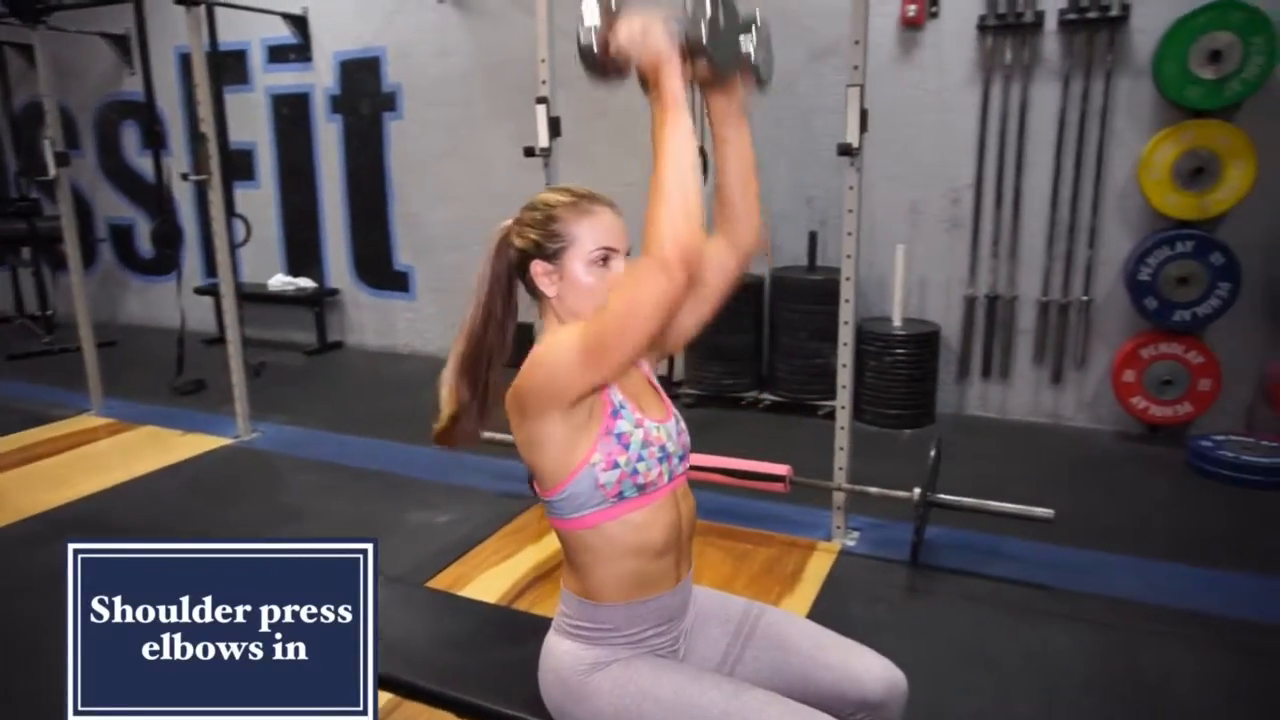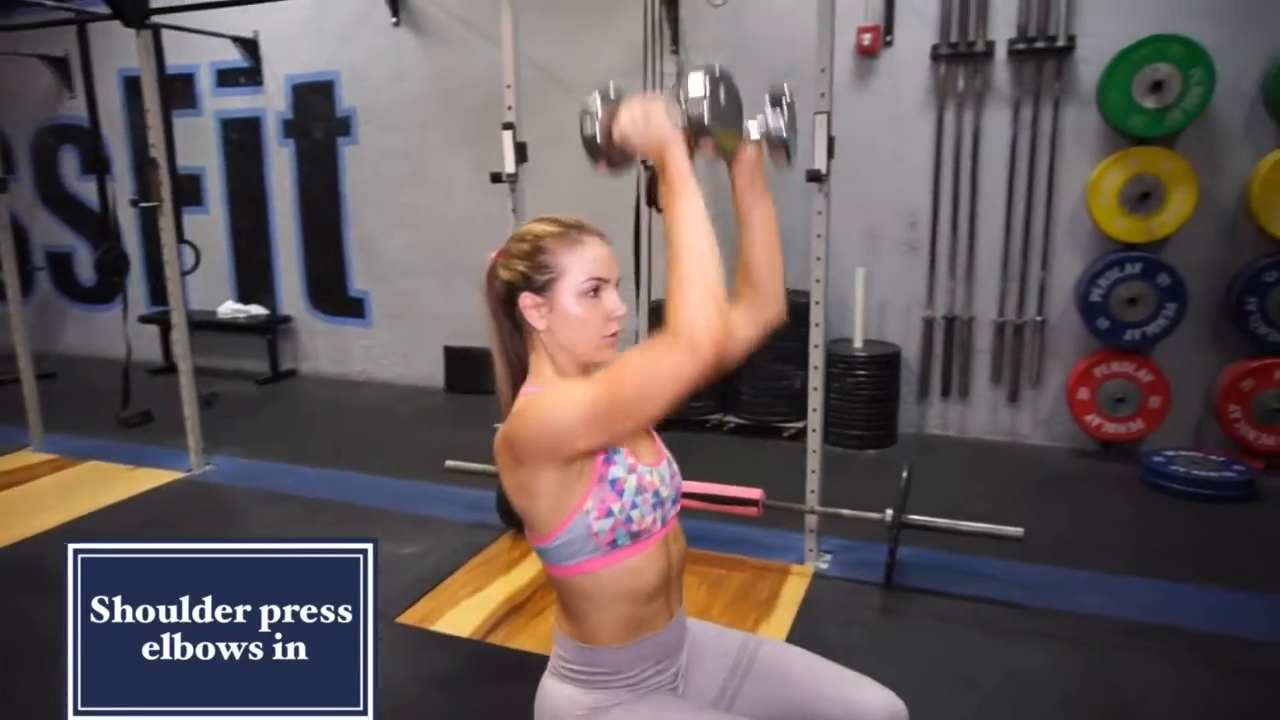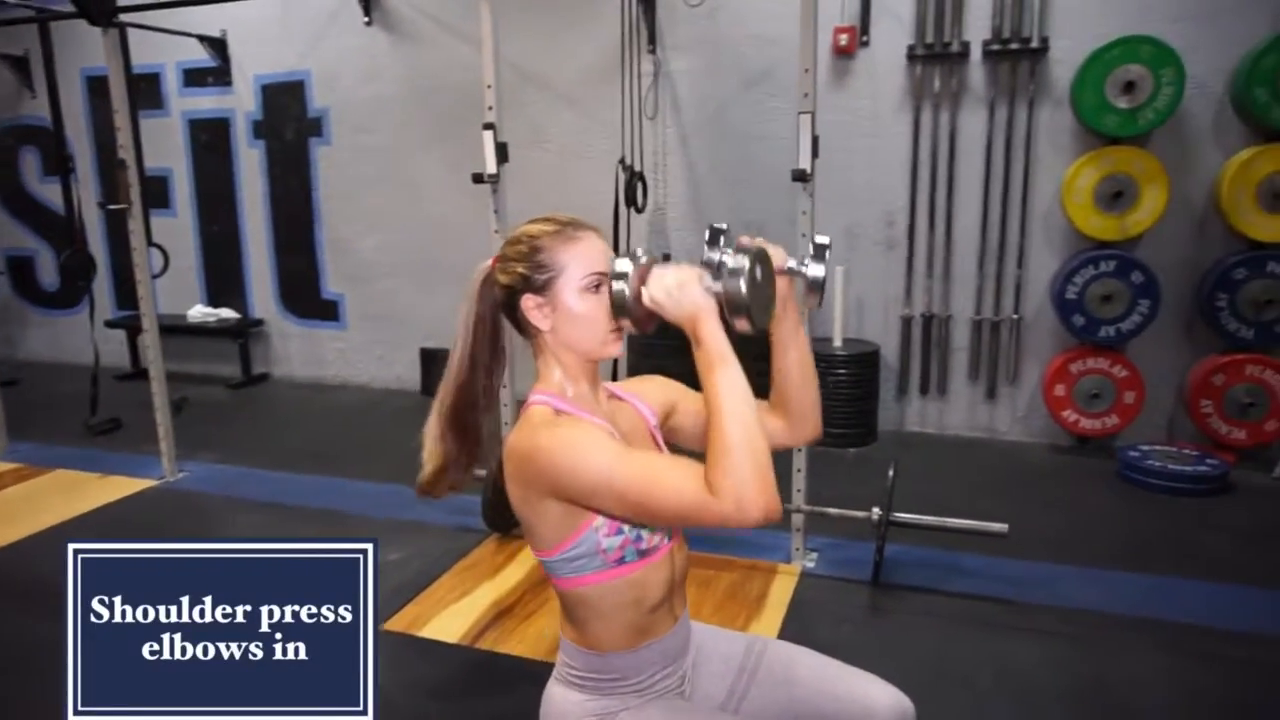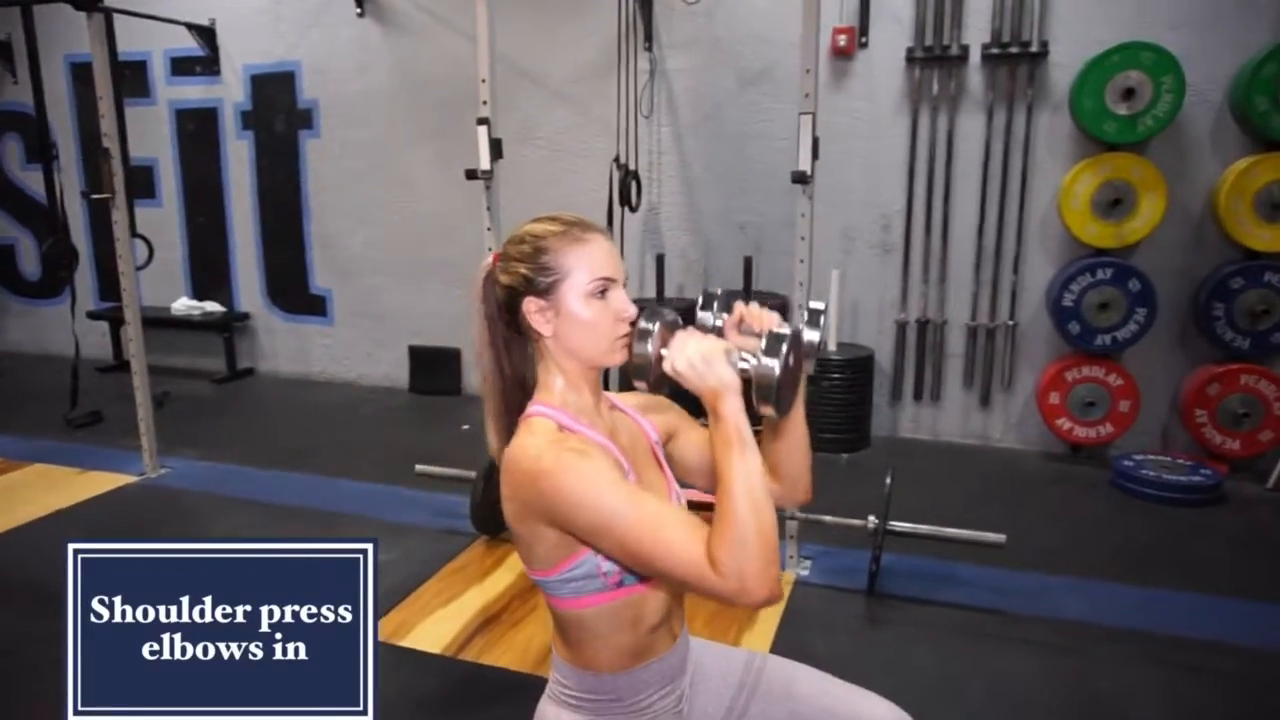
dt=0.4s
person 1, frame 1
left shoulder: (629, 360)
right shoulder: (546, 386)
left elbow: (735, 243)
right elbow: (674, 258)
left wrist: (725, 103)
right wrist: (665, 76)
left hip: (686, 620)
right hip: (607, 662)
person 1, frame 2
left shoulder: (618, 397)
right shoulder: (538, 426)
left elbow: (758, 311)
right elbow: (701, 341)
left wrist: (747, 169)
right wrist: (672, 159)
left hip: (681, 653)
person 1, frame 3
left shoulder: (643, 398)
right shoulder: (545, 443)
left elbow: (796, 425)
right elbow: (747, 501)
left wrist: (782, 306)
right wrist: (703, 322)
left hip: (688, 654)
person 1, frame 4
left shoulder: (641, 414)
right shoulder: (546, 460)
left elbow: (789, 487)
right elbow: (750, 581)
right wrist: (723, 398)
left hip: (684, 669)
